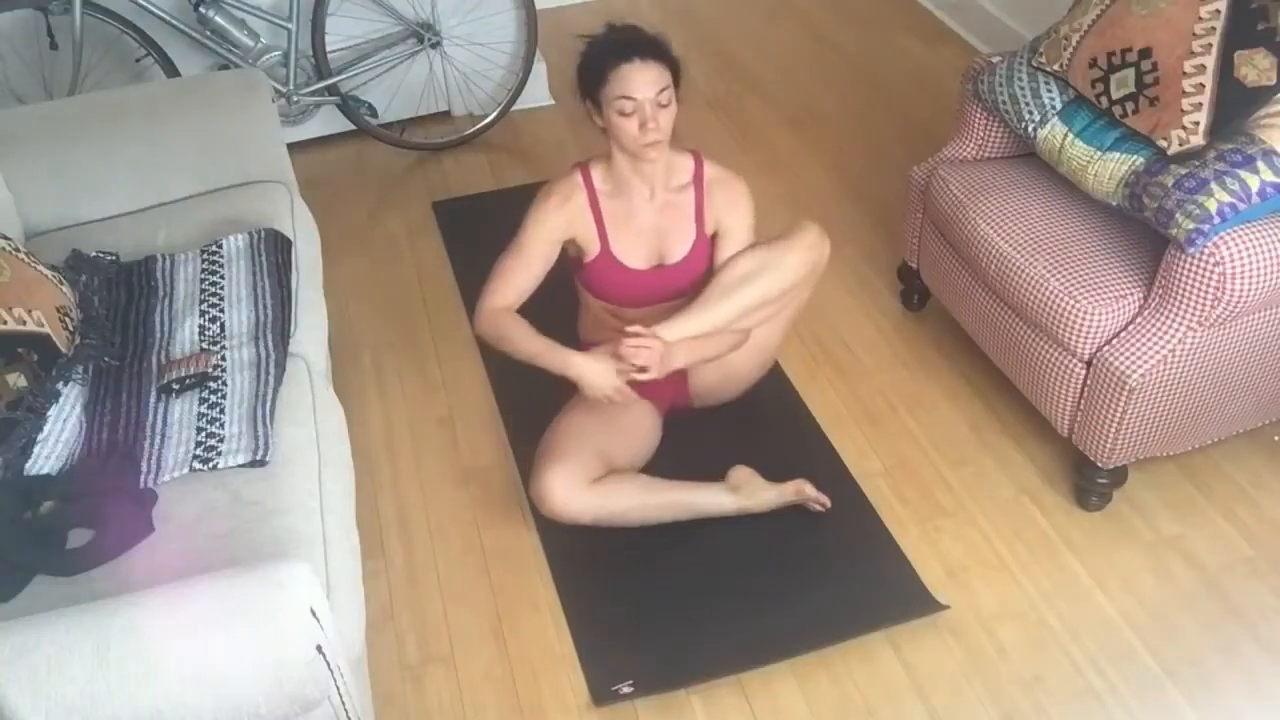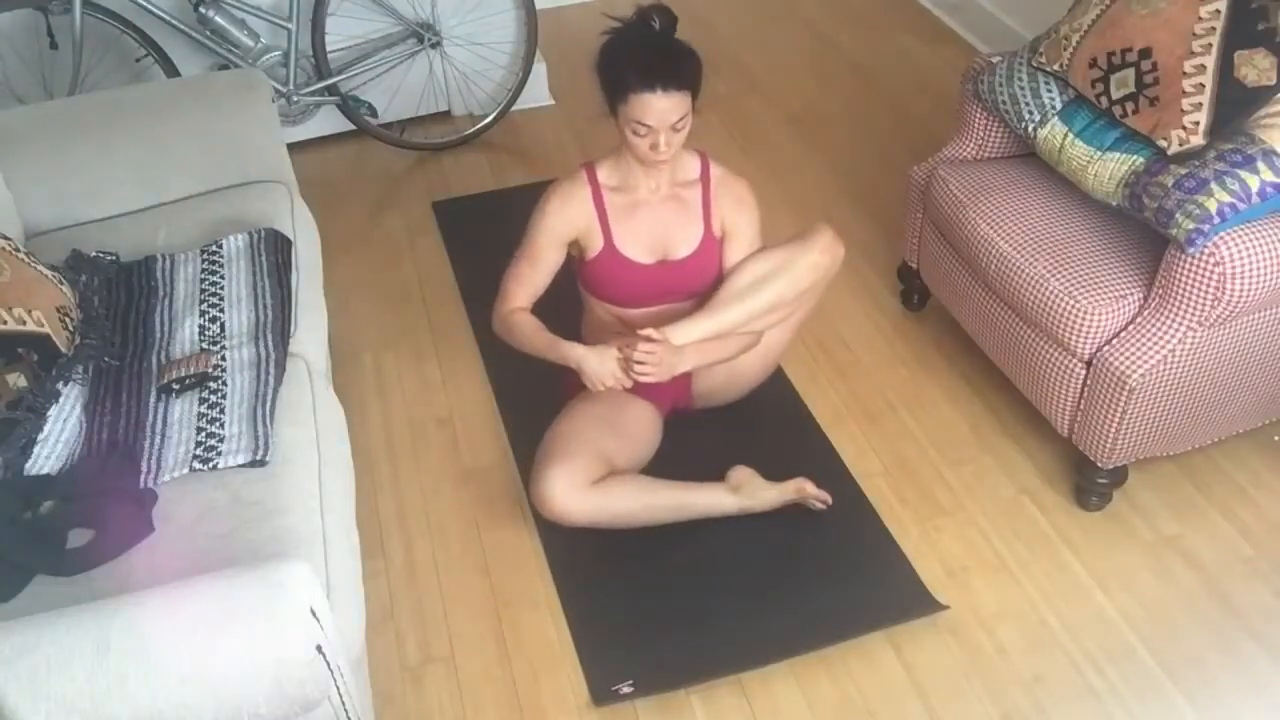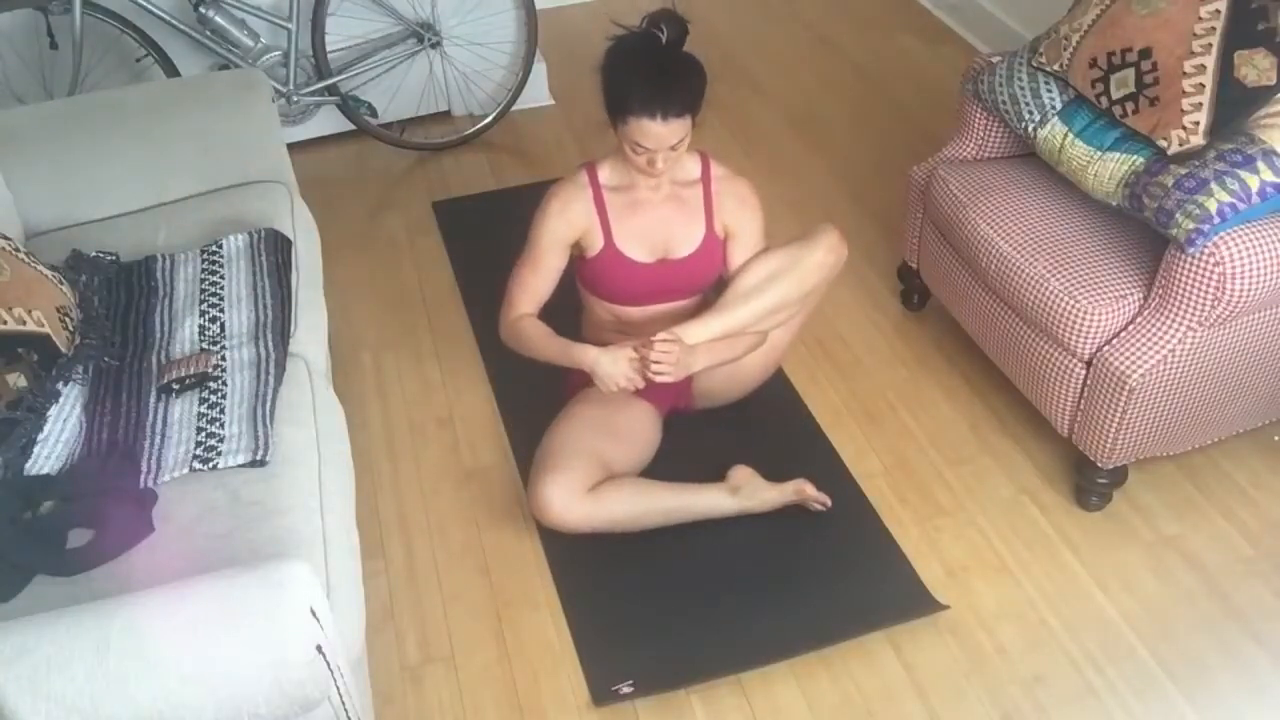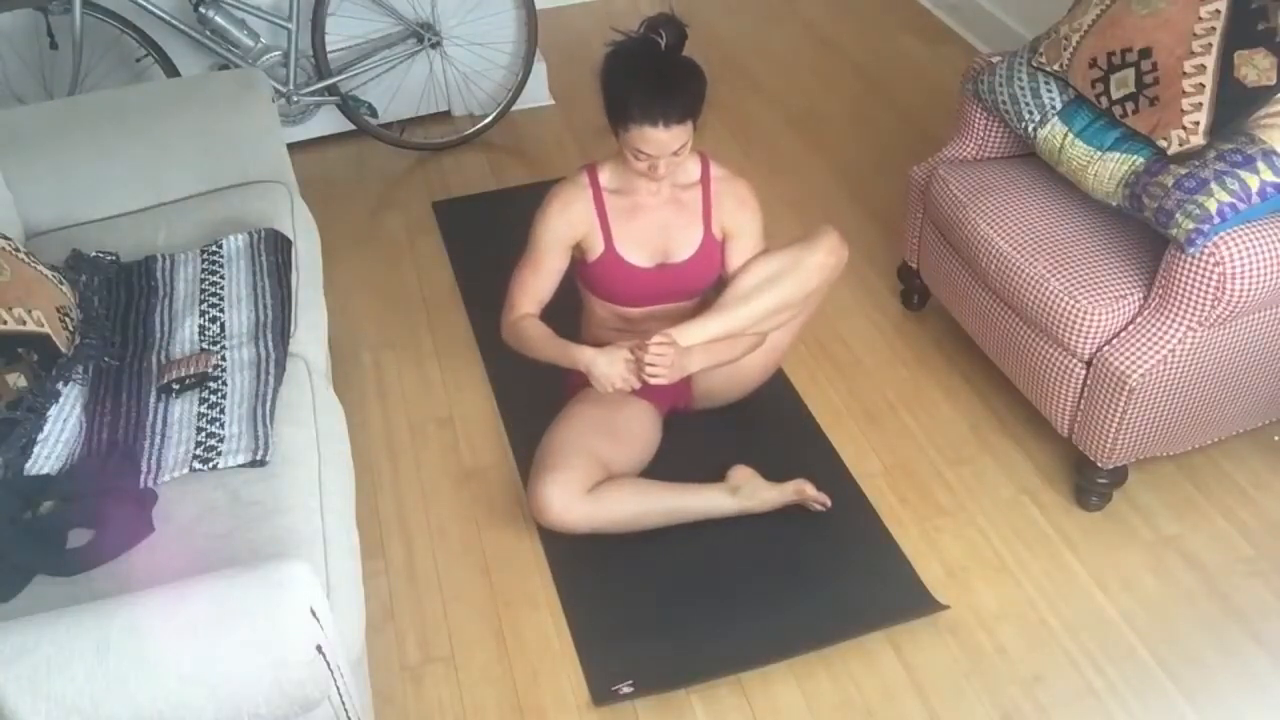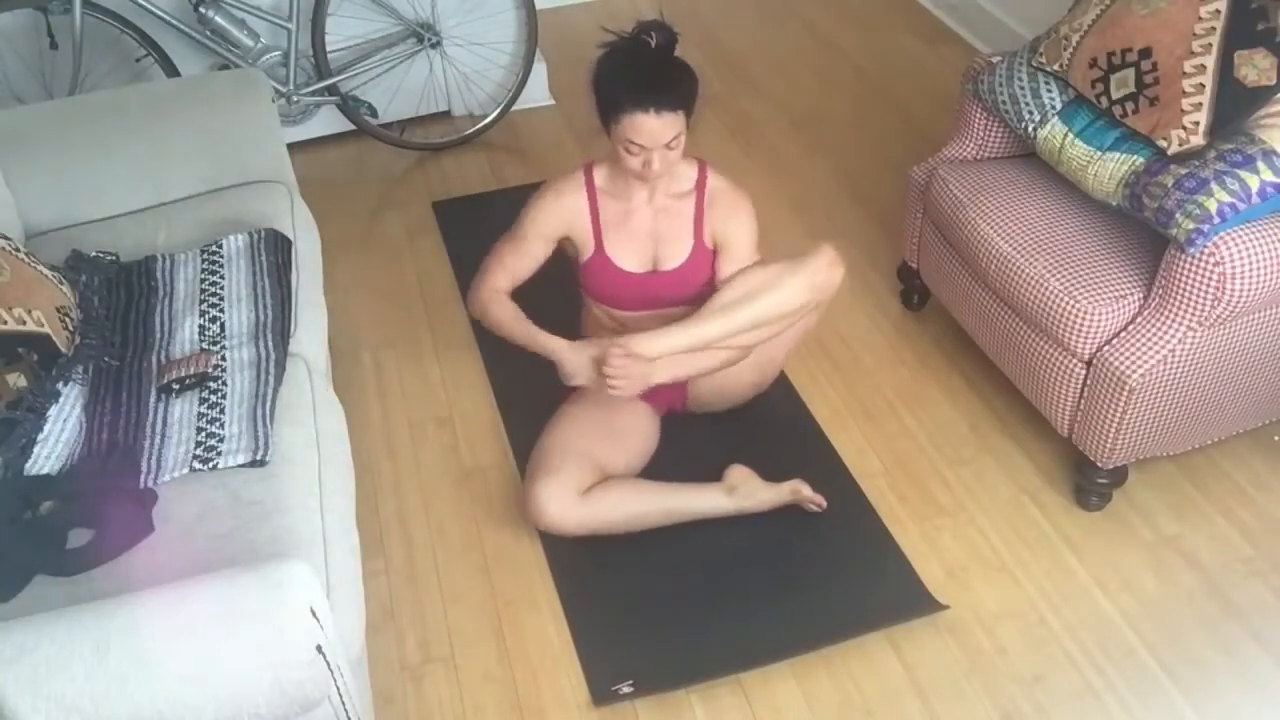
dt=1s
person 1, frame 1
left shoulder: (722, 190)
right shoulder: (568, 201)
left elbow: (736, 324)
right elbow: (491, 313)
left wrist: (670, 351)
right wrist: (576, 365)
left hip: (703, 364)
right hip: (617, 383)
left knee: (809, 243)
right knee: (556, 491)
right ankle: (737, 496)
person 1, frame 2
left shoulder: (728, 194)
right shoulder: (573, 201)
left elbow: (748, 326)
right elbow: (509, 313)
left wrist: (677, 353)
right wrist: (578, 355)
left hip: (707, 369)
right hip: (621, 384)
left knee: (823, 246)
right knee: (557, 494)
left ankle: (668, 339)
right ankle: (737, 495)
person 1, frame 3
left shoulder: (730, 194)
right shoulder: (573, 202)
left elbow: (754, 322)
right elbow: (515, 322)
left wrist: (690, 352)
right wrist: (590, 356)
left hip: (708, 370)
right hip: (619, 381)
left knee: (826, 245)
right knee: (554, 501)
left ankle: (682, 345)
right ankle: (737, 495)
person 1, frame 4
left shoulder: (729, 195)
right shoulder: (573, 204)
left elbow: (751, 325)
right elbow: (517, 322)
left wrist: (685, 355)
right wrist: (587, 358)
left hip: (707, 369)
right hip: (618, 380)
left knee: (827, 249)
right knee: (554, 502)
left ankle: (676, 343)
right ankle: (736, 495)
person 1, frame 5
left shoulder: (725, 204)
right shoulder: (566, 201)
left elbow: (739, 333)
right elbow: (485, 293)
left wrist: (651, 364)
right wrist: (558, 350)
left hip: (707, 371)
right hip: (616, 385)
left knee: (824, 267)
right knee: (549, 505)
left ankle: (649, 349)
right ankle: (733, 495)
